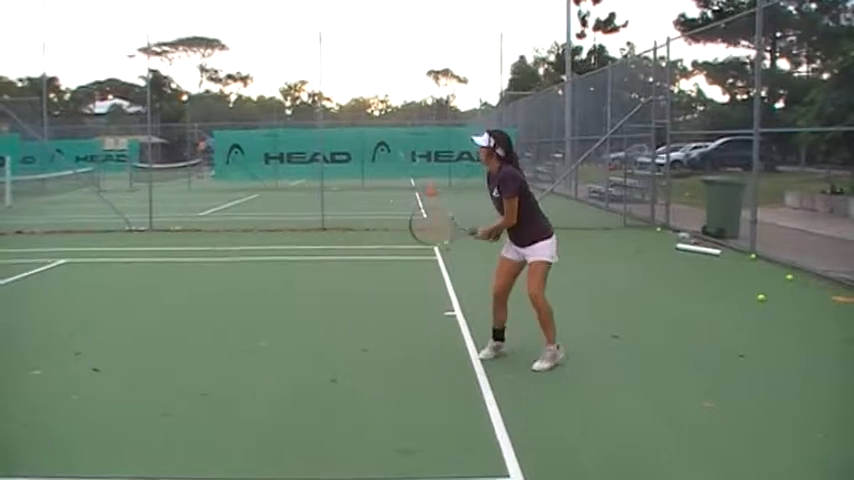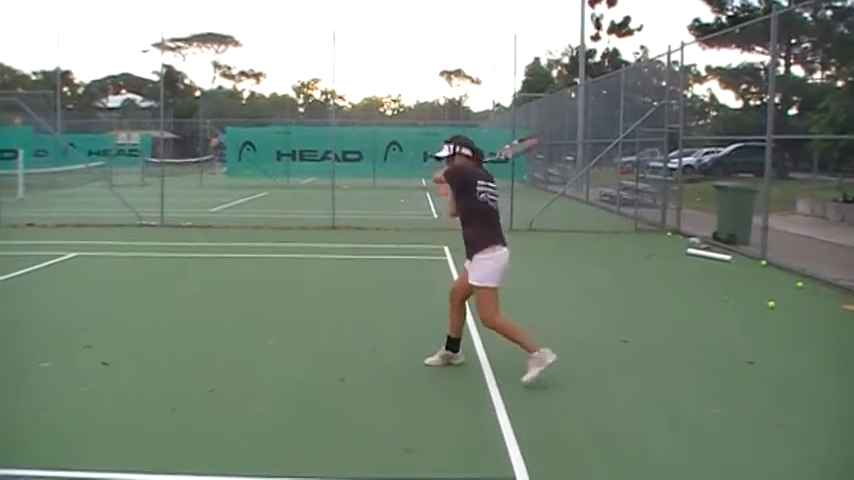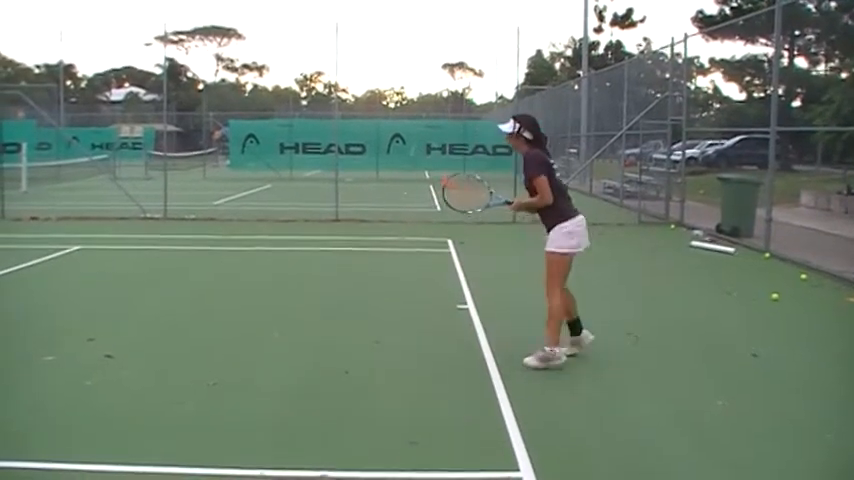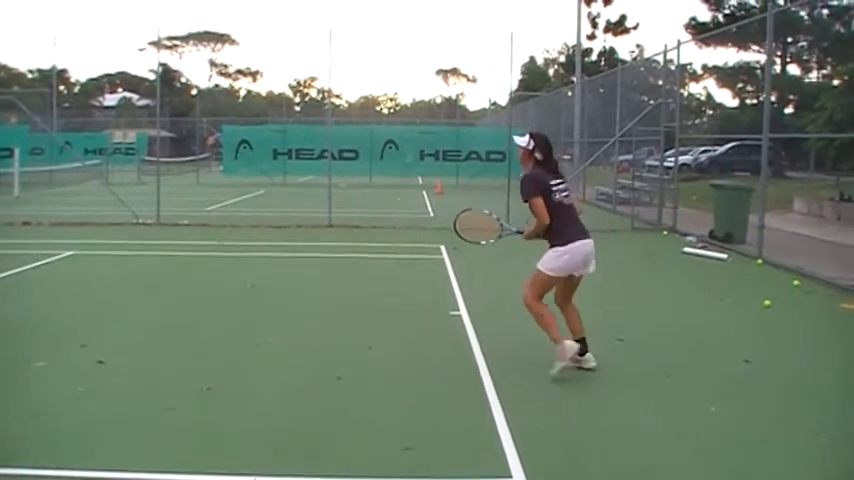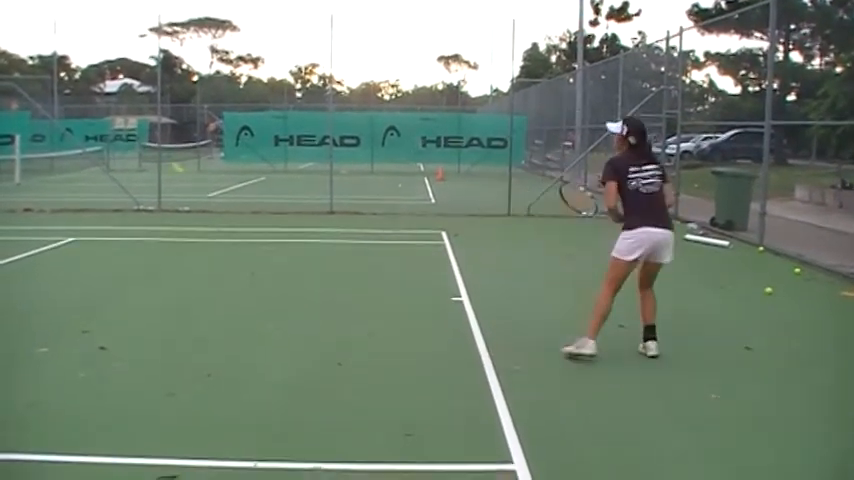
dt=1s
person 1, frame 1
left shoulder: (509, 176)
right shoulder: (492, 175)
left elbow: (510, 219)
left wrist: (490, 230)
right wrist: (496, 229)
left hip: (539, 240)
right hip: (516, 242)
left knee: (534, 293)
right knee: (498, 291)
left ankle: (553, 350)
right ankle: (498, 341)
person 1, frame 2
left shoulder: (462, 173)
right shoulder: (485, 177)
left elbow: (439, 178)
right elbow: (457, 210)
right wrist: (454, 186)
left hip: (487, 253)
right hip: (483, 252)
left knee: (490, 318)
right knee: (456, 295)
left ankle: (537, 355)
right ankle: (451, 352)
person 1, frame 3
left shoulder: (531, 158)
right shoulder: (540, 155)
left elbow: (546, 199)
left wrist: (522, 204)
right wrist: (526, 204)
left hip: (564, 227)
right hip: (570, 223)
left knee: (553, 289)
right knee: (558, 286)
left ankle: (552, 350)
right ankle: (578, 335)
person 1, frame 4
left shoulder: (530, 179)
right shoulder: (555, 175)
left elbow: (543, 220)
left wrist: (531, 234)
right wrist: (540, 232)
left hip: (565, 248)
right hip: (584, 242)
left knee: (531, 298)
right knee: (564, 300)
left ankle: (565, 347)
right ankle: (581, 354)
person 1, frame 5
left shoulder: (615, 164)
right shoulder: (655, 163)
left elbow: (611, 204)
right elbow: (669, 201)
left wrist: (618, 218)
left hip: (637, 233)
right hip: (664, 232)
left knee: (608, 289)
right knee: (645, 287)
left ankle: (588, 342)
right ankle: (650, 341)
